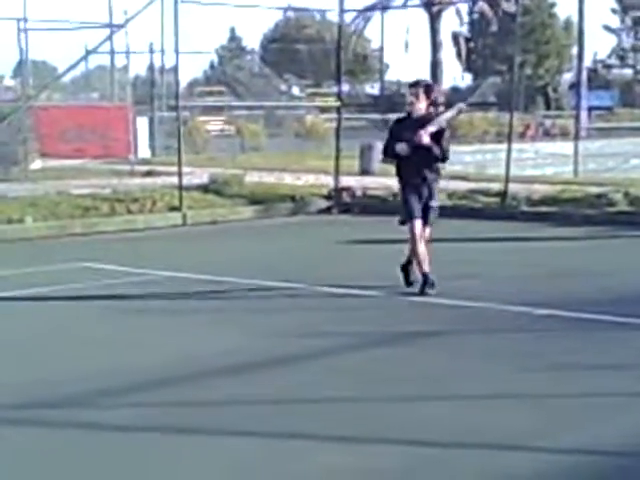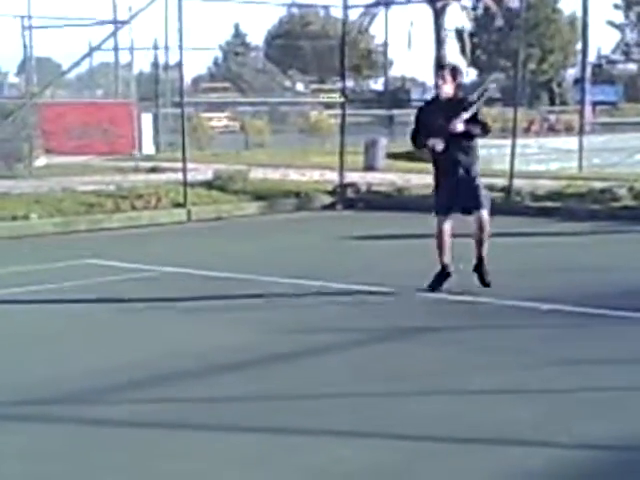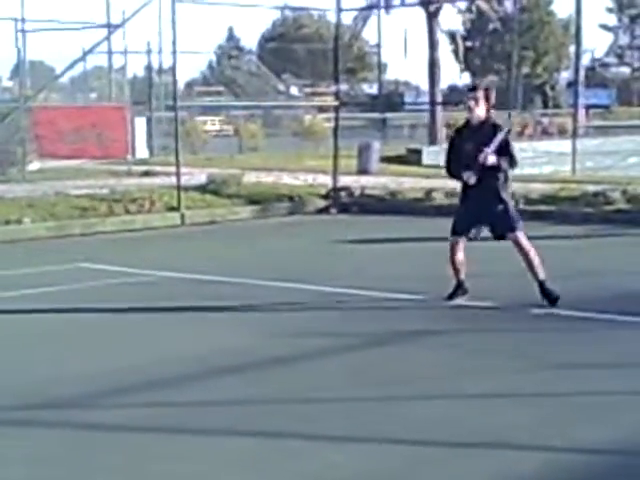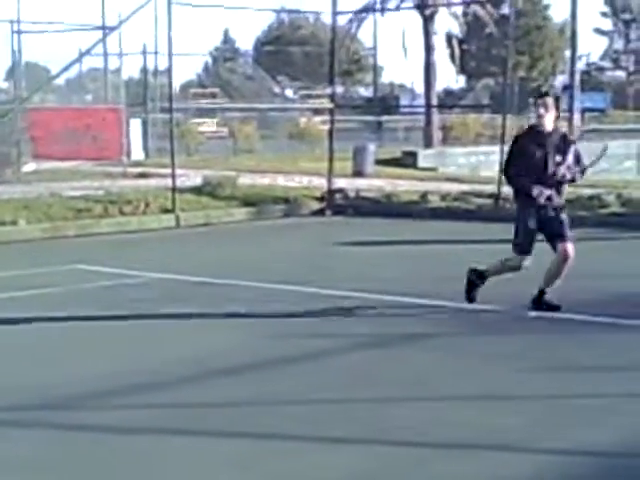
dt=0.3s
person 1, frame 1
right shoulder: (399, 125)
left elbow: (443, 157)
right elbow: (386, 151)
left wrist: (429, 143)
right wrist: (396, 149)
left hip: (429, 185)
right hip: (409, 185)
left knee: (424, 235)
right knee: (415, 230)
left ankle: (408, 265)
right ankle: (427, 278)
person 1, frame 2
left shoulder: (465, 105)
right shoulder: (426, 110)
left elbow: (484, 130)
right elbow: (415, 139)
left wrist: (465, 127)
right wrist: (429, 142)
left hip: (467, 170)
right hip: (444, 172)
left knee: (482, 218)
right knee: (442, 223)
left ankle: (480, 262)
right ankle: (444, 268)
person 1, frame 3
left shoulder: (496, 130)
right shoulder: (459, 134)
left elbow: (510, 160)
right elbow: (451, 165)
left wrist: (495, 160)
right wrist: (462, 174)
left hip: (497, 195)
right hip: (472, 196)
left knee: (520, 240)
right knee: (455, 243)
left ankle: (543, 287)
right ankle: (461, 285)
person 1, frame 4
left shoulder: (565, 141)
right shoulder: (523, 140)
left elbow: (579, 170)
right elbow: (509, 173)
left wrist: (570, 174)
right wrist: (531, 188)
left hip: (554, 205)
right hip: (528, 205)
left knee: (567, 251)
right knee: (521, 262)
left ankle: (540, 296)
right ankle: (479, 275)
